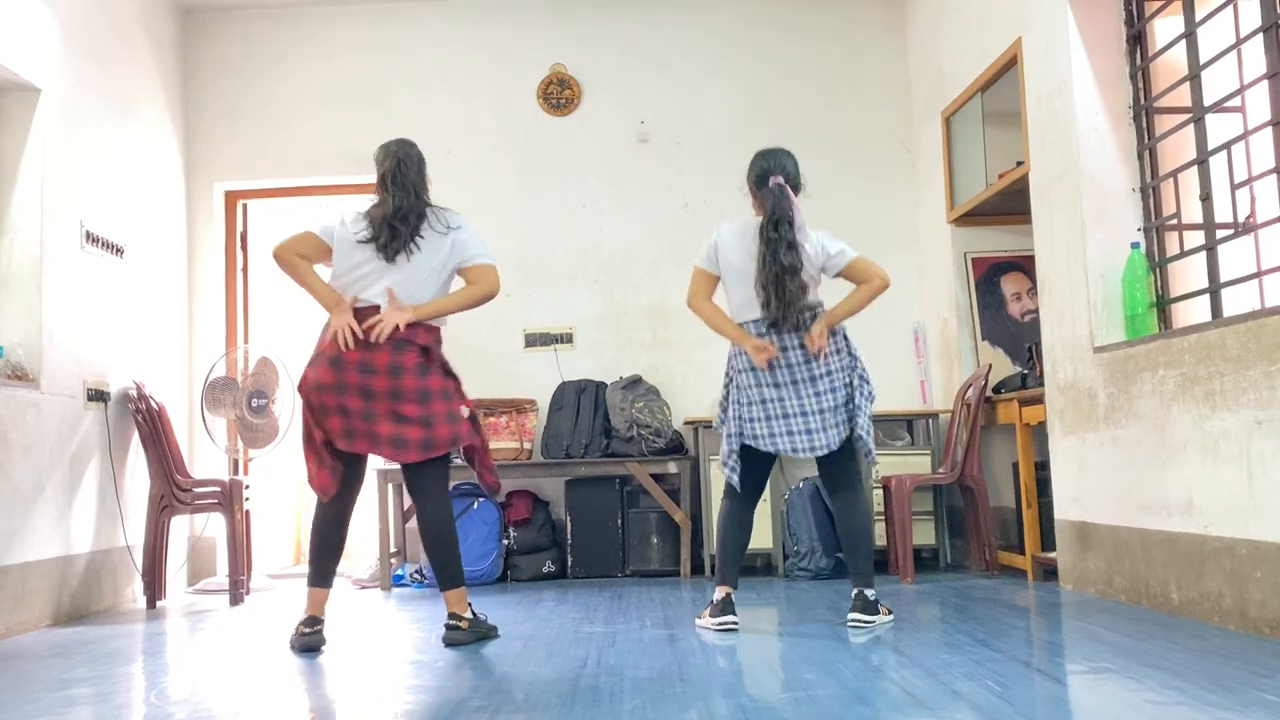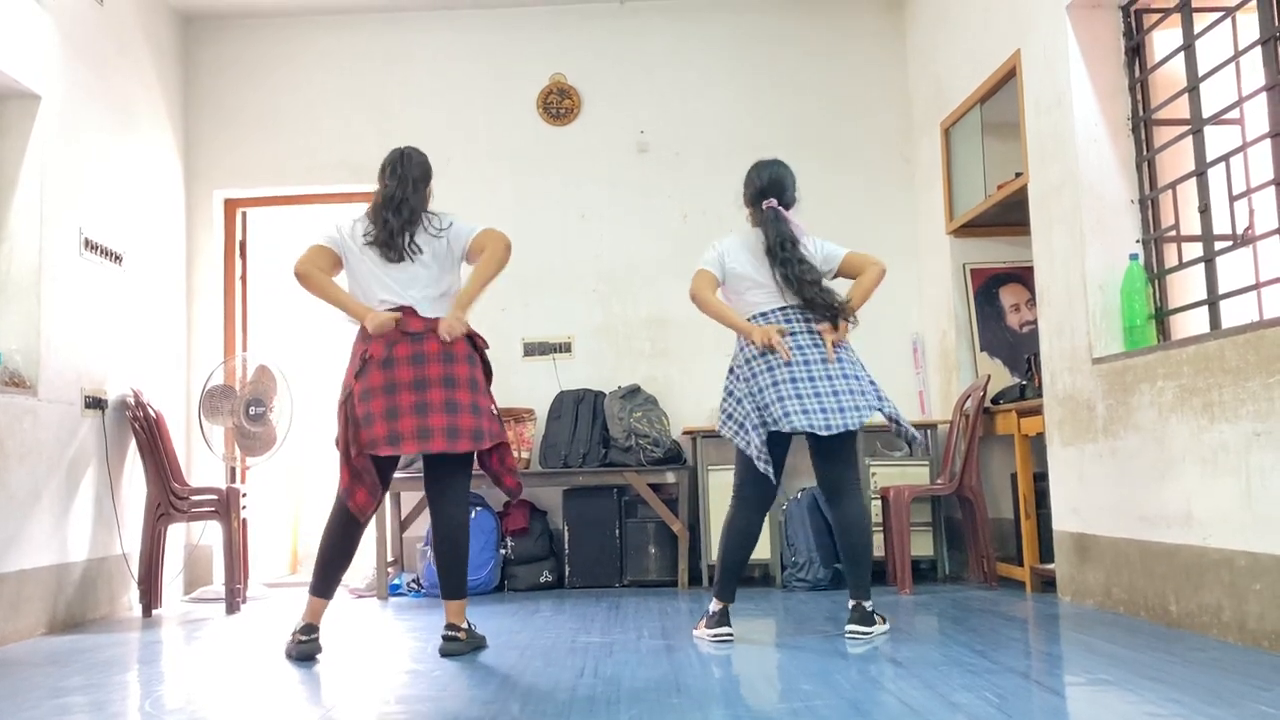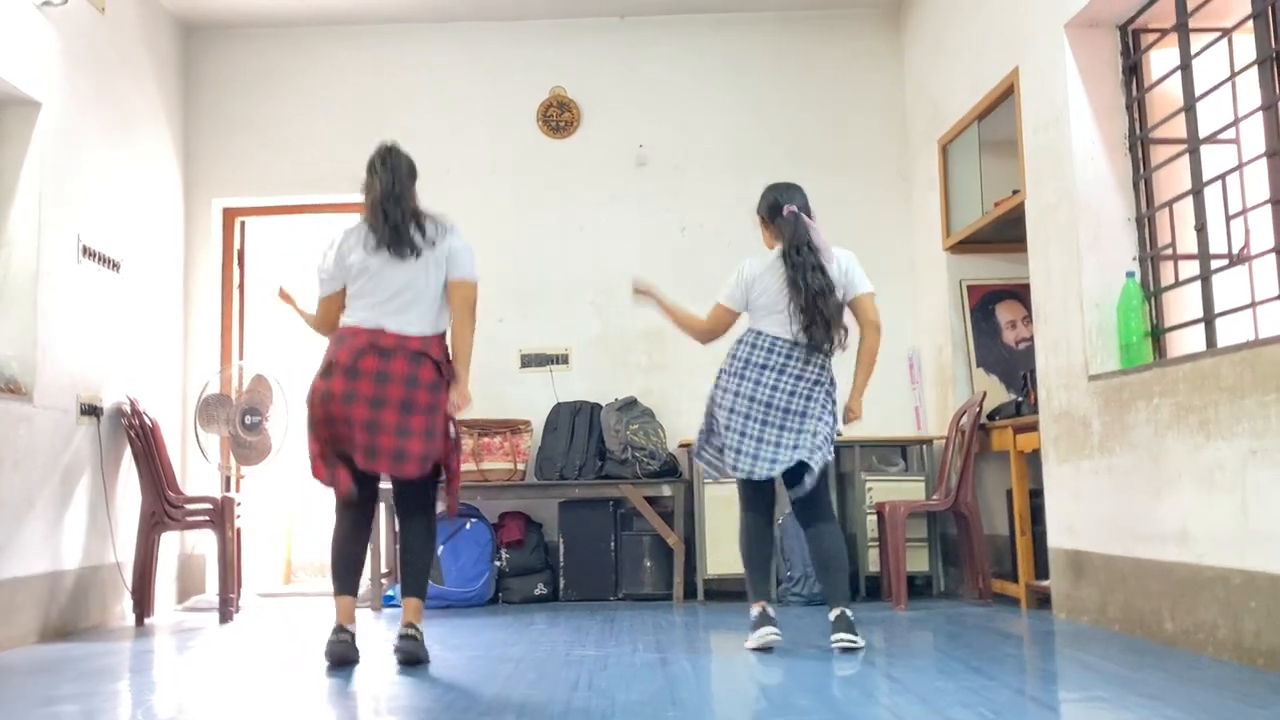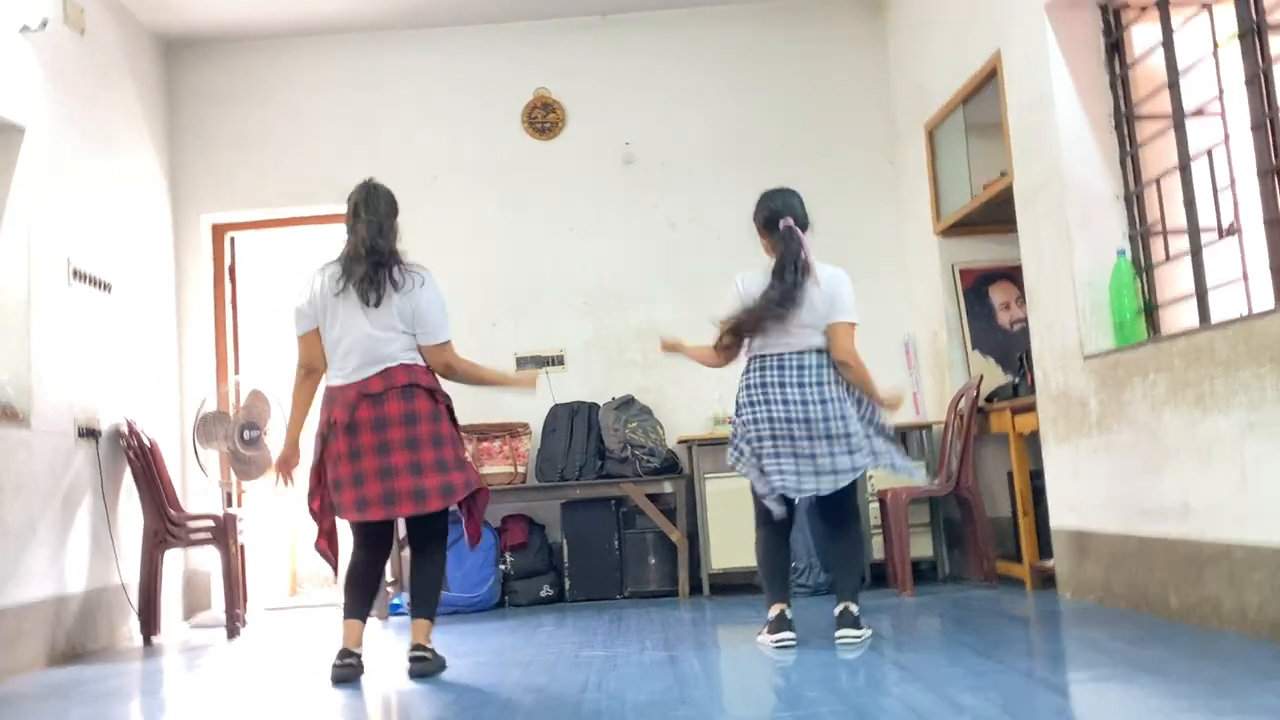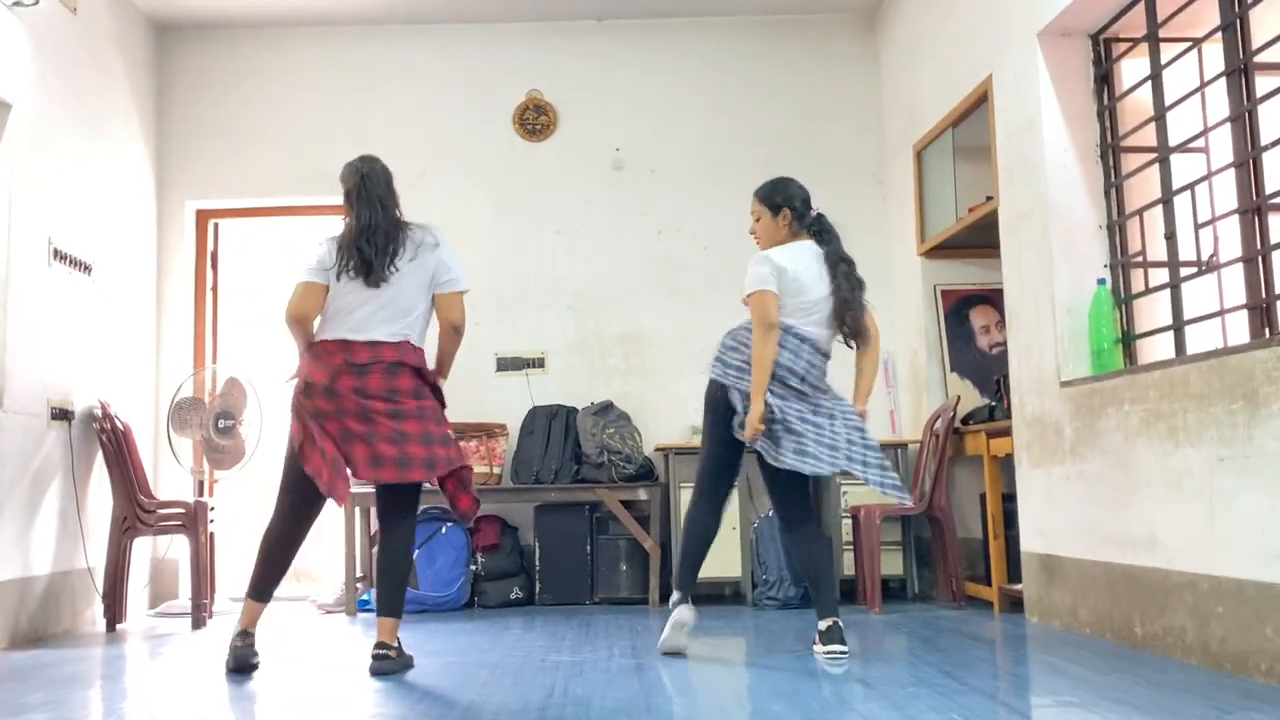
dt=1s
person 1, frame 1
left shoulder: (352, 224)
right shoulder: (451, 229)
left elbow: (286, 252)
right elbow: (486, 286)
left wrist: (332, 303)
right wrist: (414, 314)
left hip: (344, 364)
right hip: (409, 366)
left knee: (336, 492)
right knee: (431, 493)
left ankle: (311, 619)
right ankle: (460, 614)
person 1, frame 2
left shoulder: (350, 233)
right shoulder: (446, 229)
left elbow: (306, 267)
right elbow: (499, 245)
left wrist: (361, 311)
right wrist: (460, 306)
left hip: (380, 362)
right hip: (442, 358)
left knee: (357, 497)
right knee: (448, 497)
left ankle: (308, 625)
right ankle: (456, 625)
person 1, frame 3
left shoulder: (348, 241)
right shoulder: (444, 237)
left elbow: (328, 325)
right elbow: (464, 308)
left wrist: (295, 305)
right wrist: (459, 378)
left hip: (353, 373)
right hip: (417, 376)
left knee: (353, 506)
right knee: (416, 509)
left ankle: (343, 629)
right ankle: (411, 628)
person 1, frame 4
left shoulder: (321, 283)
right shoulder: (416, 282)
left elbow: (310, 368)
right elbow: (441, 361)
left wrist: (291, 439)
right wrist: (506, 378)
left hip: (348, 419)
right hip: (411, 409)
left knee: (370, 544)
right knee: (428, 536)
left ankle: (350, 648)
right ankle: (422, 645)
person 1, frame 5
left shoulder: (336, 250)
right shoulder: (432, 247)
left elbow: (300, 314)
right elbow: (454, 320)
left wrist: (313, 356)
right wrist: (439, 372)
left hip: (335, 384)
right hip: (401, 387)
left knee: (294, 512)
right knee: (397, 521)
left ankle: (245, 632)
right ankle: (387, 644)
person 2, frame 1
left shoulder: (726, 237)
right shoulder: (815, 241)
left elbow: (698, 300)
right elbow: (878, 279)
left wrist: (742, 338)
right wrist: (827, 324)
left hip: (753, 373)
right hip: (815, 367)
left knee: (740, 491)
right knee: (846, 484)
left ankle: (722, 599)
right ankle: (864, 596)
person 2, frame 2
left shoulder: (726, 248)
right shoulder: (810, 245)
left elbow: (700, 293)
right elbow: (873, 270)
left wrist: (753, 332)
right wrist: (840, 320)
left hip: (767, 370)
right hip: (827, 361)
left knee: (751, 498)
right knee: (844, 490)
left ankle: (719, 611)
right ankle: (861, 607)
person 2, frame 3
left shoulder: (751, 270)
right shoulder: (838, 260)
left elbow: (706, 332)
right elbow: (870, 325)
left wrist: (657, 298)
right wrist: (856, 394)
left hip: (749, 385)
right hip: (804, 393)
left knee: (757, 509)
right knee: (816, 511)
left ankle: (761, 610)
right ankle: (840, 615)
person 2, frame 4
left shoulder: (748, 285)
right shoulder: (833, 280)
left elbow: (722, 354)
right elbow: (845, 355)
left wrist: (681, 348)
right wrist: (879, 397)
left hip: (765, 407)
right hip: (826, 403)
left knee: (773, 522)
right knee: (841, 517)
left ankle: (779, 614)
right ankle: (847, 610)
person 2, frame 5
left shoulder: (770, 262)
right shoulder: (838, 267)
left elbow: (765, 329)
right elbow: (866, 340)
left wrist: (755, 401)
right wrist: (858, 406)
left hip: (749, 377)
right hip: (804, 389)
left knee: (710, 491)
right knee: (799, 514)
left ankle: (682, 600)
right ankle: (830, 625)
